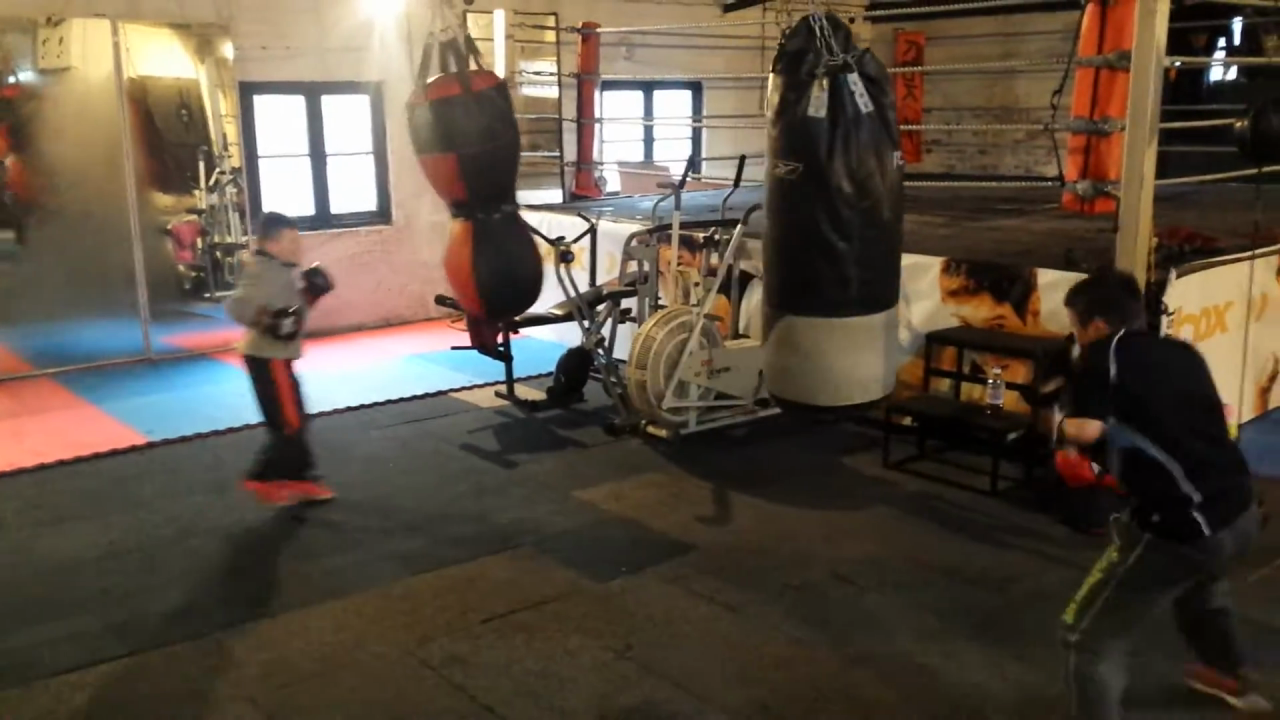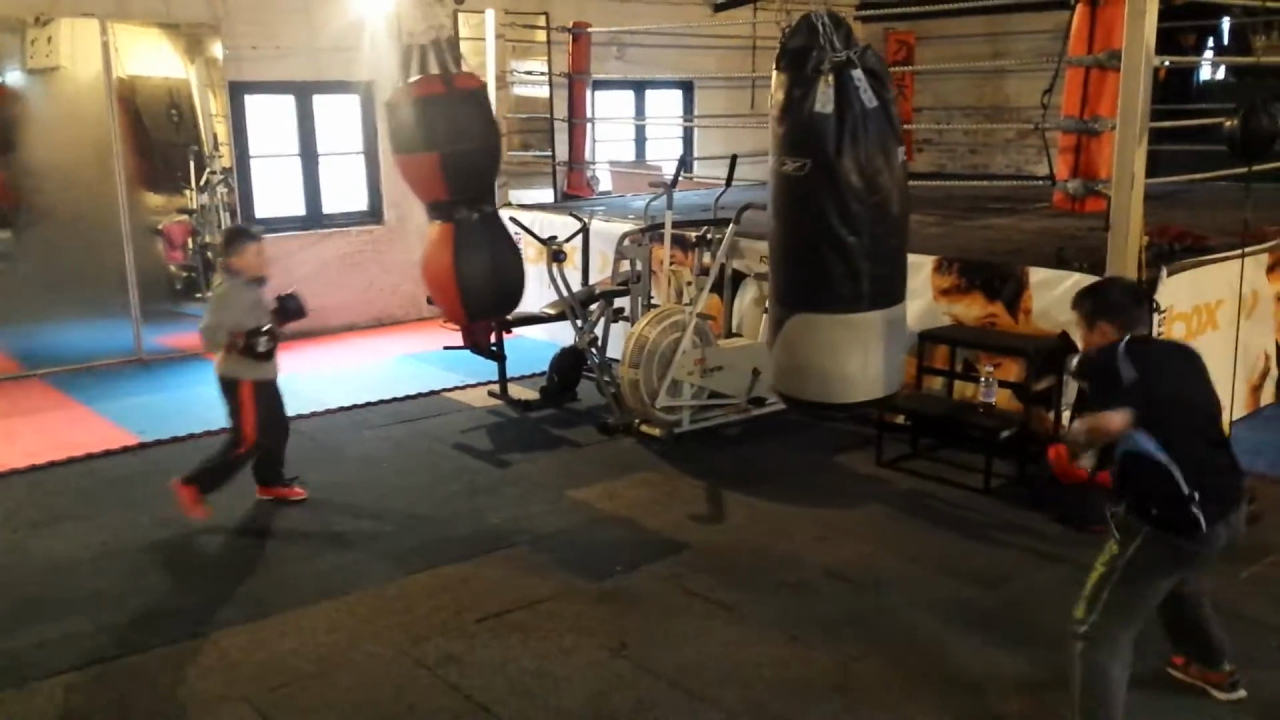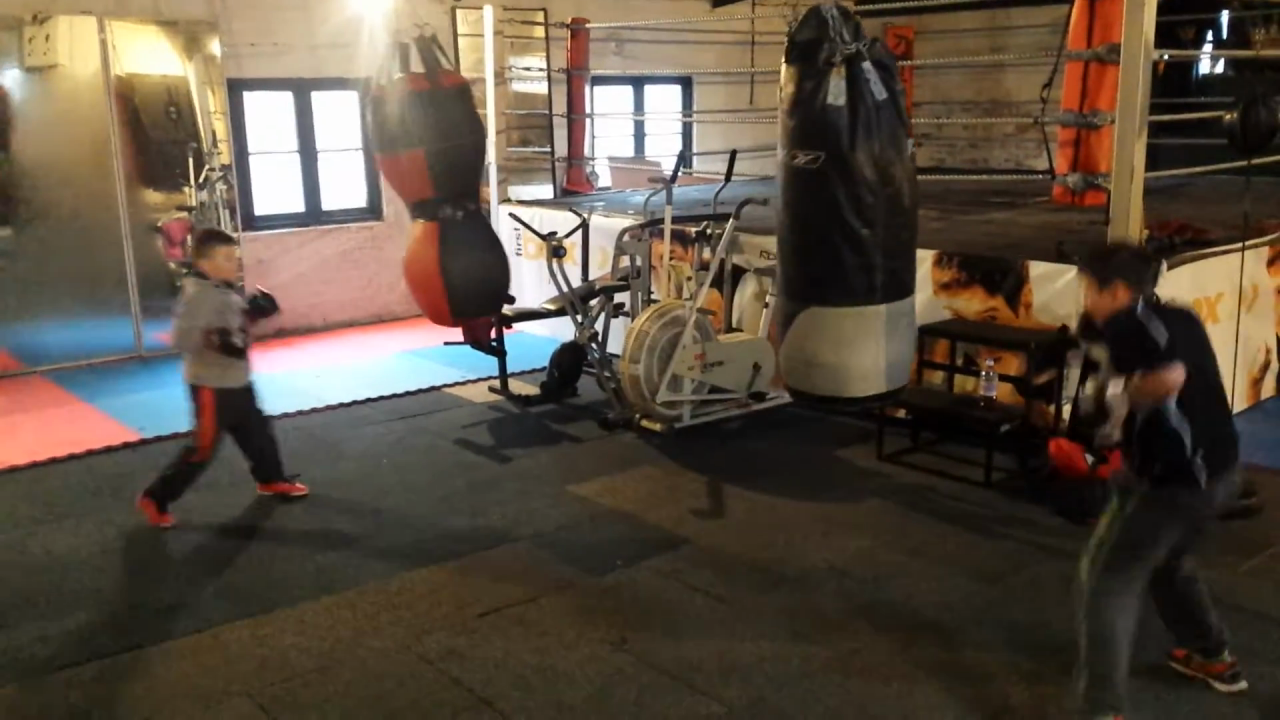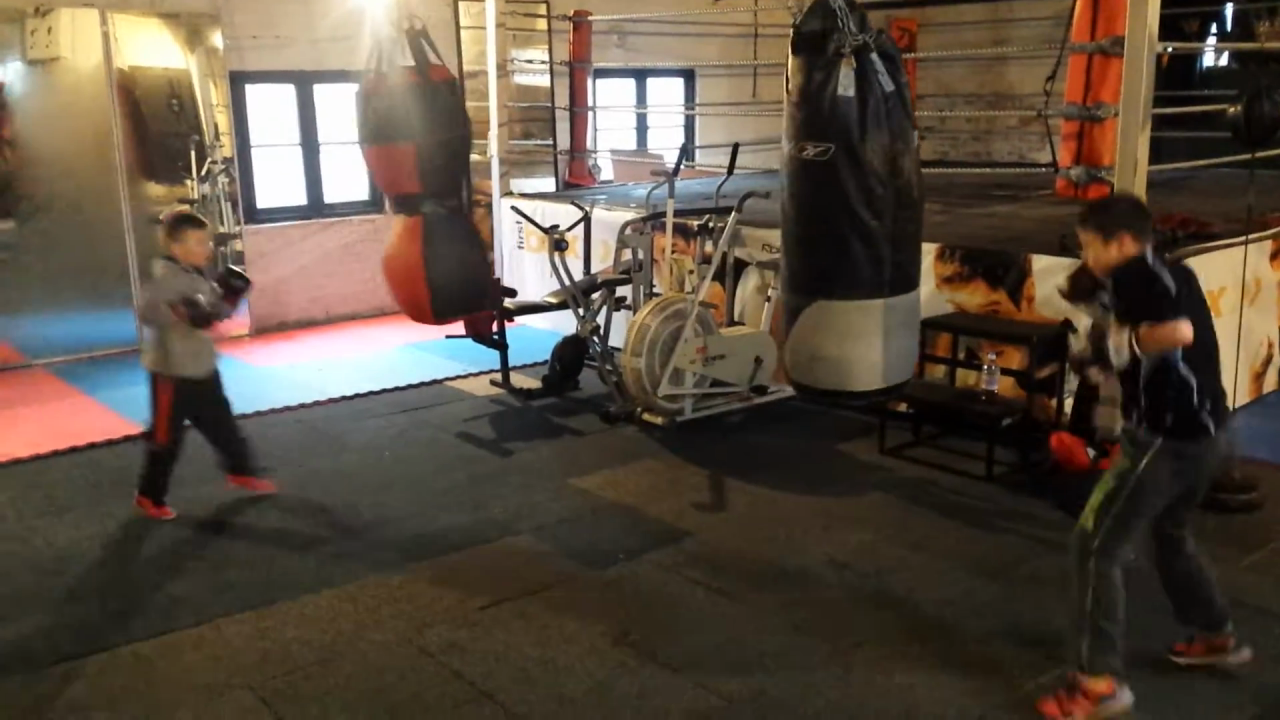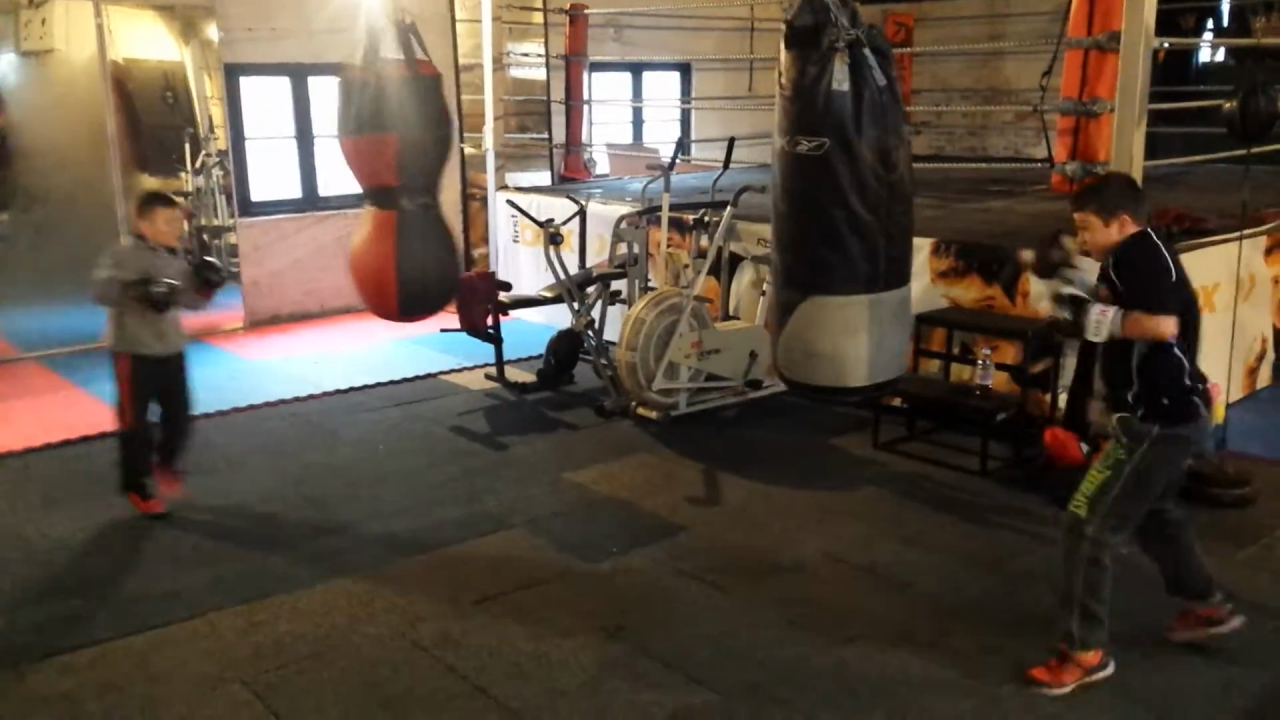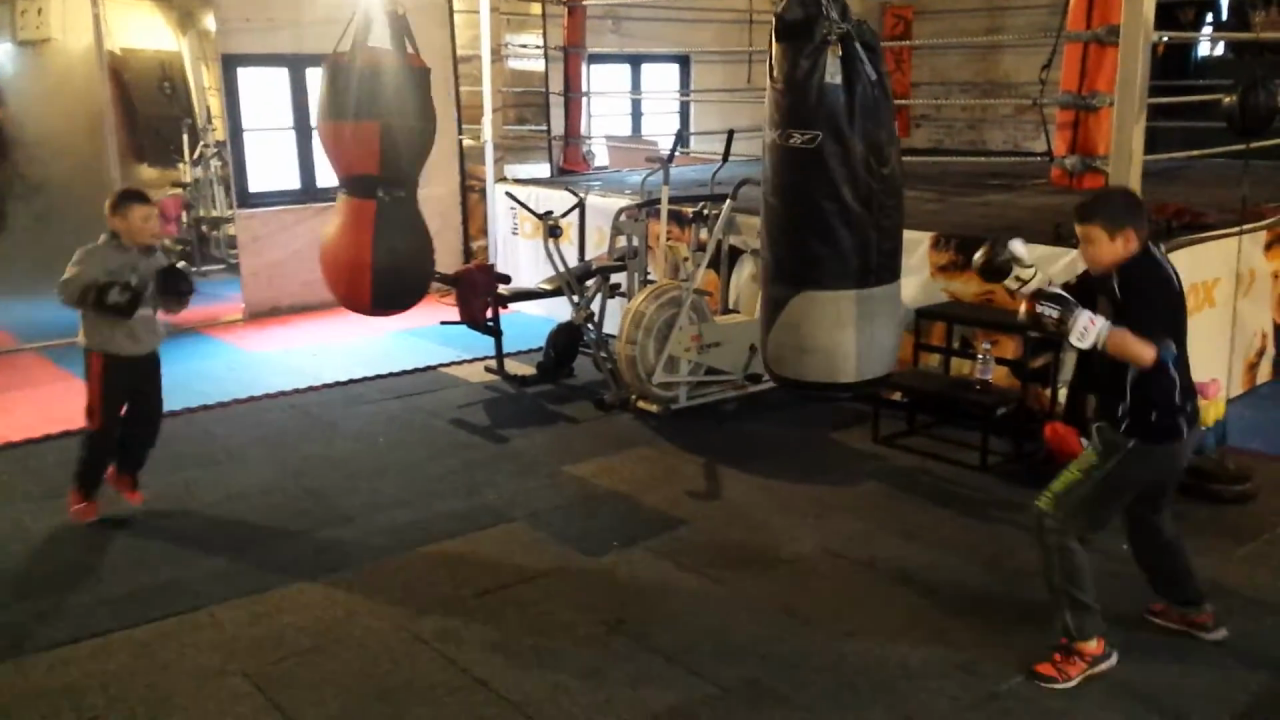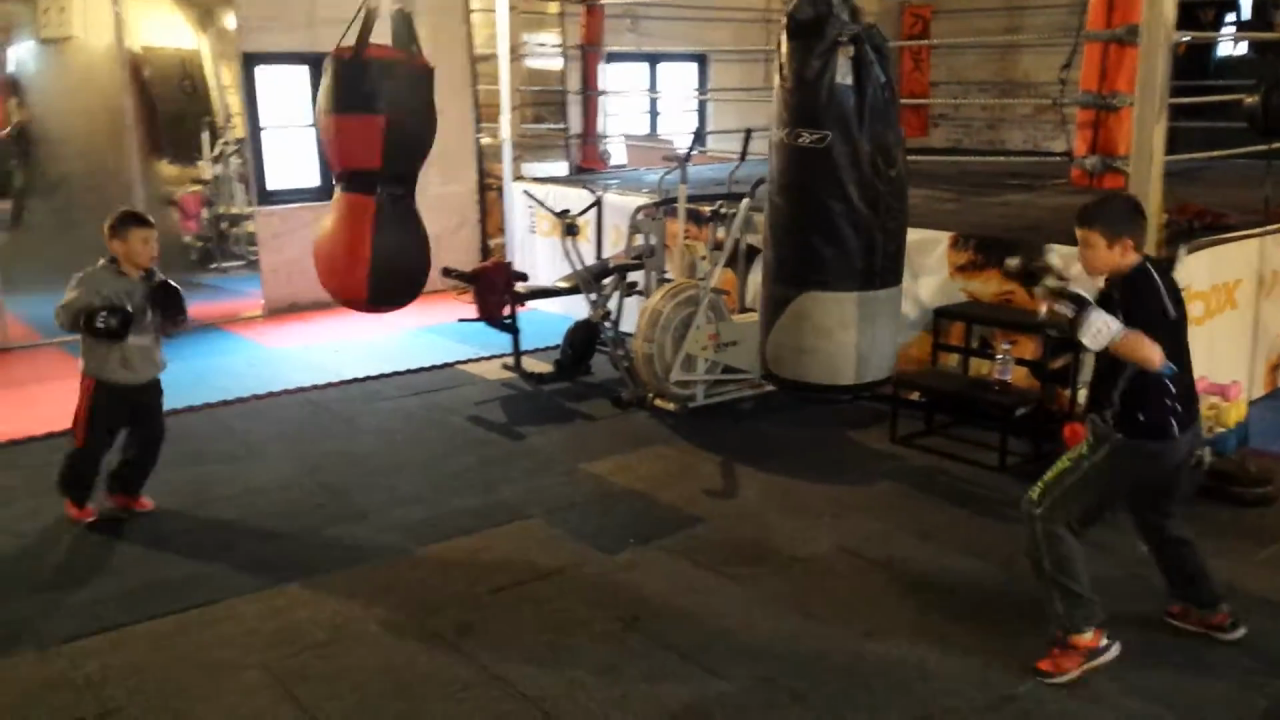
dt=0.1s
person 1, frame 1
left shoulder: (1099, 360)
right shoulder: (1178, 351)
left elbow: (1084, 429)
left wrist: (1064, 421)
left hip: (1173, 526)
right hip: (1236, 514)
left knee: (1091, 638)
right knee: (1195, 585)
right ankle: (1229, 674)
person 1, frame 2
left shoulder: (1105, 360)
right shoulder: (1182, 355)
left elbow: (1112, 422)
right elbow: (1177, 427)
left wrist: (1080, 431)
left hip: (1171, 520)
right hip: (1225, 510)
left knee: (1099, 634)
right knee: (1173, 579)
right ankle: (1214, 669)
person 1, frame 3
left shoulder: (1129, 323)
right shoulder: (1178, 319)
left elbow: (1169, 380)
left wrist: (1129, 403)
left hip: (1170, 480)
right hip: (1217, 473)
left knee: (1105, 589)
right knee: (1165, 561)
right ankle: (1214, 659)
person 1, frame 4
left shoulder: (1136, 273)
right shoulder: (1170, 273)
left elbow: (1178, 332)
left wrist: (1120, 344)
right wrist: (1106, 332)
left hip: (1168, 437)
right hip: (1200, 432)
left knee: (1097, 547)
right knee: (1167, 533)
right ankle: (1216, 637)
person 1, frame 5
left shoulder: (1142, 254)
right shoulder: (1139, 255)
left elbow: (1163, 326)
left wrist: (1092, 316)
right wrist: (1073, 295)
left hip: (1160, 420)
right hip: (1178, 413)
left knee: (1089, 526)
right knee: (1153, 512)
left ankle: (1086, 651)
right ankle: (1206, 605)
person 1, frame 6
left shoulder: (1147, 274)
right shoulder: (1134, 270)
left elbow: (1143, 352)
left wrist: (1076, 320)
left hip: (1140, 434)
right hip: (1170, 429)
left knee: (1056, 521)
right knee: (1146, 519)
left ankle: (1087, 644)
right ankle: (1192, 610)
person 1, frame 7
left shoulder: (1137, 284)
right shoulder: (1142, 278)
left elbow: (1152, 356)
left wrist: (1090, 320)
left hip: (1138, 435)
right hip: (1176, 431)
left knee: (1047, 513)
right knee: (1158, 520)
left ankle: (1083, 636)
right ankle: (1210, 612)
person 2, frame 1
left shoulder: (282, 272)
right shoulder: (263, 273)
left elbow: (291, 306)
right elbow: (236, 307)
left wrist: (310, 293)
right wrist: (266, 319)
left hip: (277, 357)
right hip: (268, 359)
left knee: (293, 420)
right knee: (289, 422)
left ankle: (299, 478)
right ankle: (265, 479)
person 2, frame 2
left shoulder: (250, 288)
right shoulder: (231, 292)
right elbow: (209, 333)
left wrist: (277, 317)
right wrist: (239, 341)
left hip: (259, 375)
right hip: (243, 379)
left knee: (275, 429)
right knee: (247, 441)
left ankle: (272, 483)
right ankle: (192, 487)
person 2, frame 3
left shoulder: (227, 293)
right shoulder: (198, 297)
right elbow: (182, 338)
left wrist: (253, 315)
right wrist: (213, 339)
left hip: (237, 381)
right hip: (212, 387)
left knee: (258, 432)
right knee: (203, 450)
left ankle: (272, 480)
right ankle: (155, 499)
person 2, frame 4
left shoulder: (198, 277)
right shoulder: (165, 277)
left elbow: (214, 312)
right elbow: (147, 311)
left wrist: (228, 299)
right wrist: (179, 311)
left hip: (203, 369)
right hip: (172, 374)
left knee: (223, 425)
right knee: (166, 438)
left ankle: (240, 472)
right ankle: (150, 496)
person 2, frame 5
left shoulder: (177, 259)
right shoulder: (125, 255)
left elbow: (192, 300)
right elbow: (101, 288)
left wrist: (206, 286)
right wrist: (137, 290)
left hip: (171, 352)
right hip: (134, 354)
left knee: (178, 415)
right knee: (134, 424)
left ankle: (165, 465)
right ankle: (136, 489)
person 2, frame 6
left shoulder: (155, 259)
right shoulder: (95, 255)
left elbow: (171, 305)
right elbow: (67, 290)
left wrist: (179, 293)
right wrist: (96, 295)
left hip: (146, 353)
right hip: (107, 354)
left knee: (148, 418)
right knee: (103, 424)
left ankle: (123, 471)
right ankle: (84, 491)
person 2, frame 7
left shoulder: (156, 282)
right shoulder: (93, 279)
left elbow: (169, 328)
right elbow: (64, 315)
left wrist: (174, 314)
right wrist: (88, 320)
left hip: (147, 379)
right hip: (105, 381)
left knee: (150, 441)
right knee: (90, 444)
left ankle: (122, 490)
right ankle: (73, 495)
